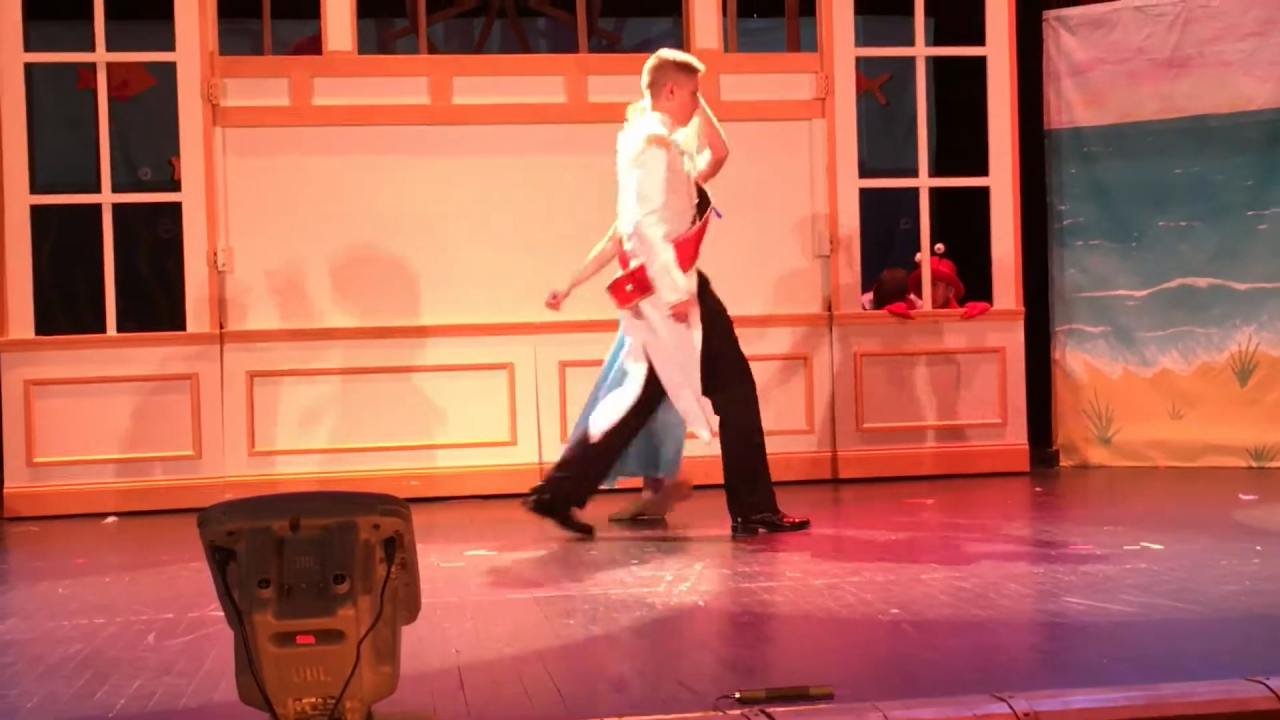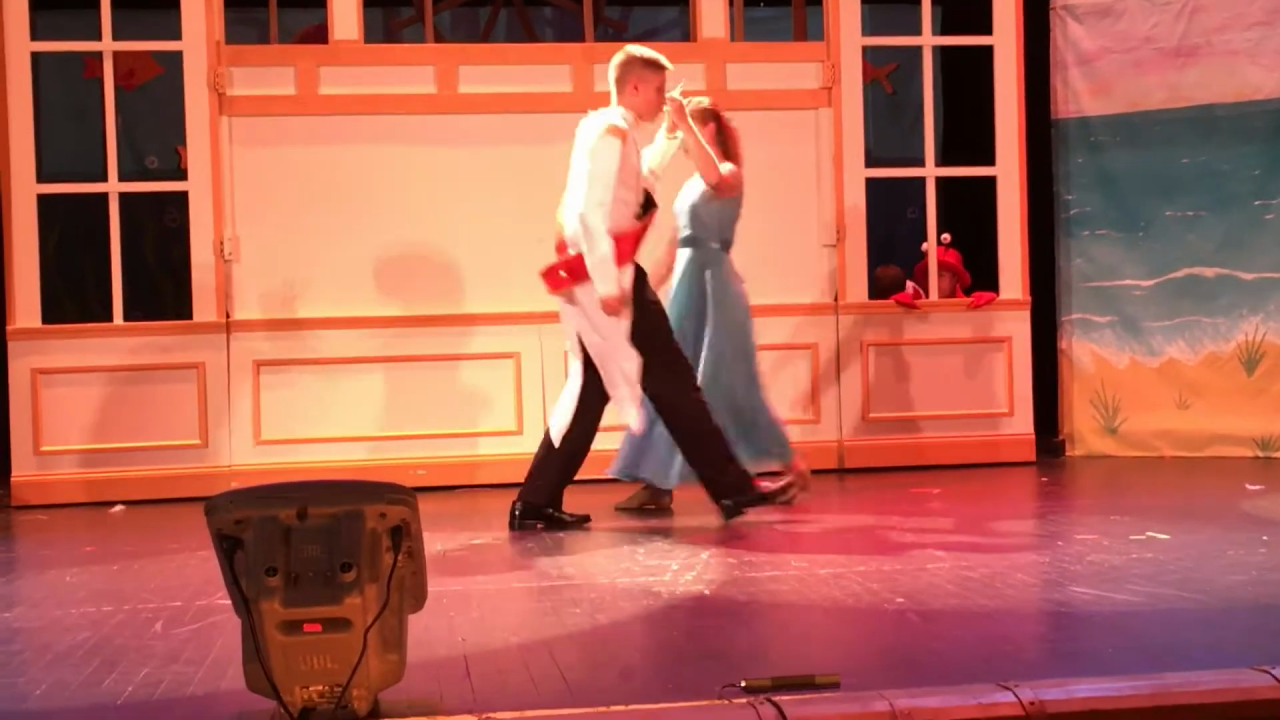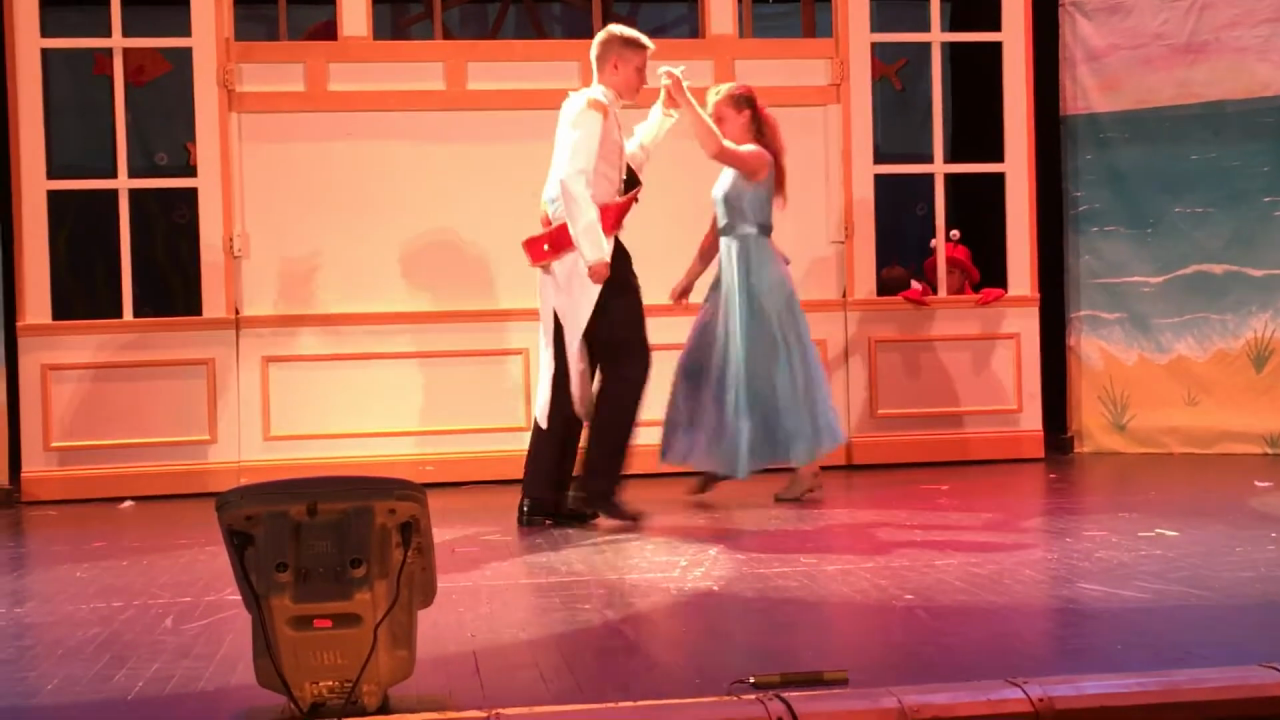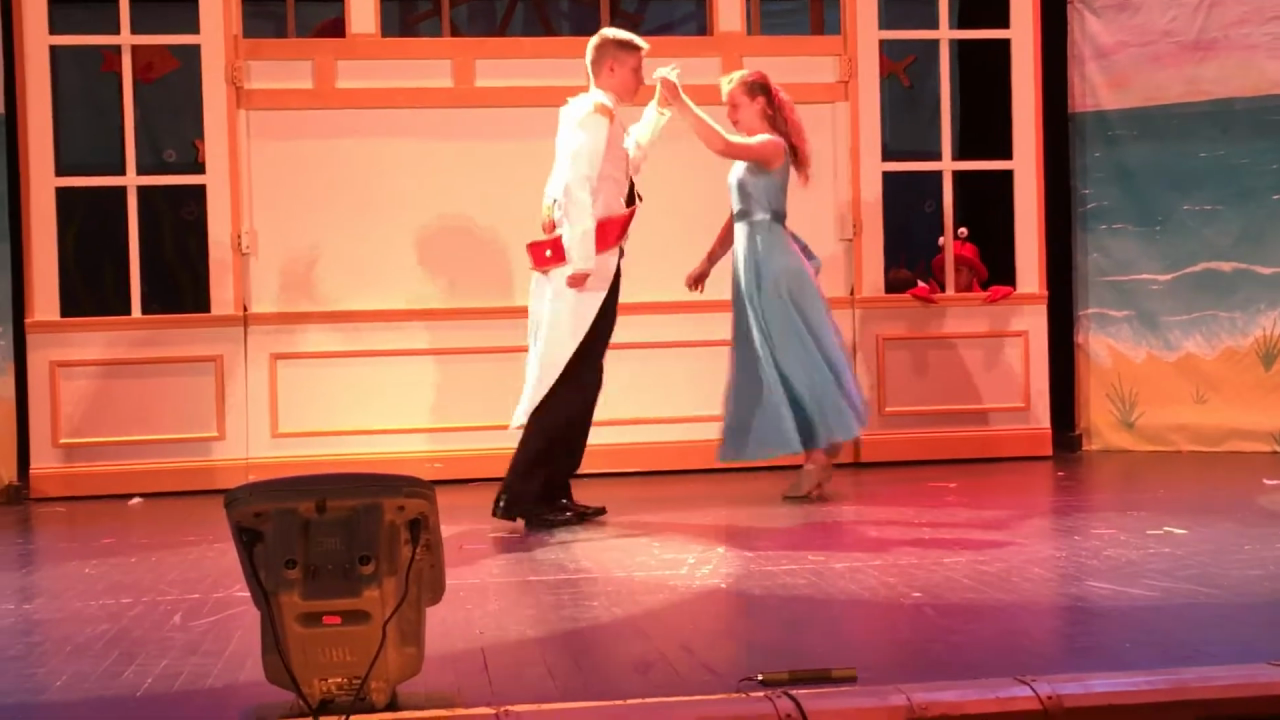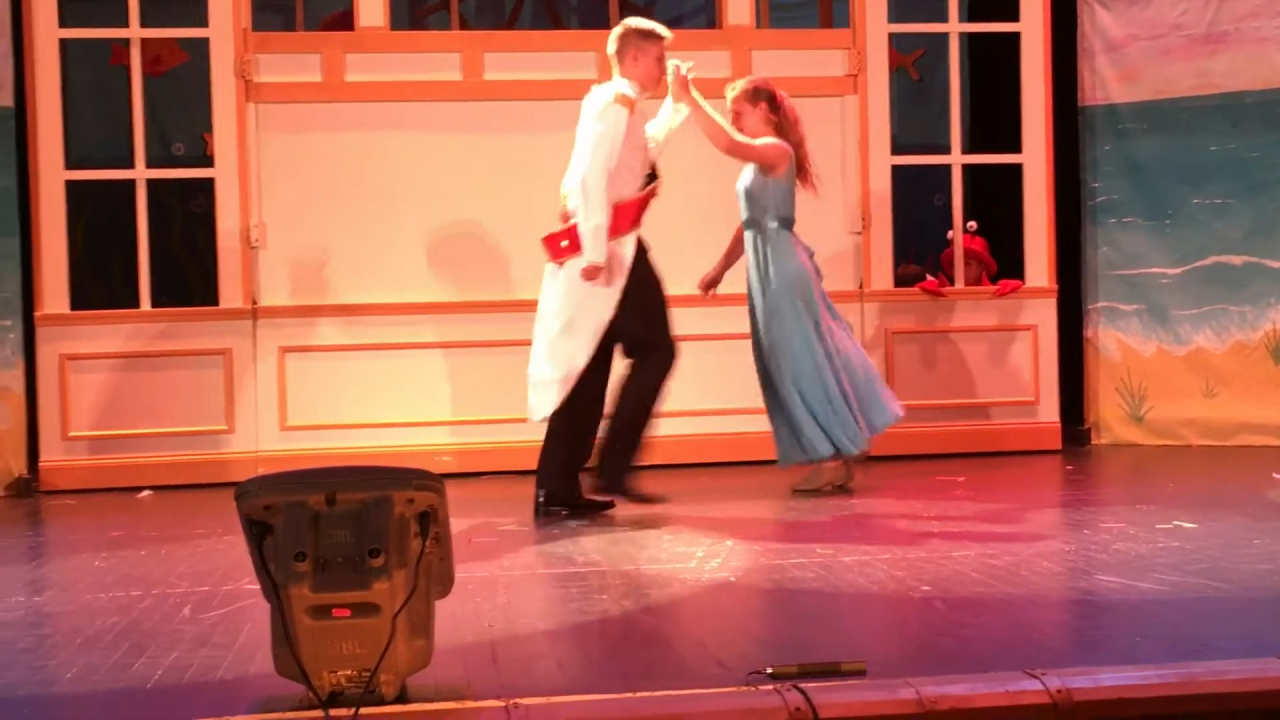
dt=0.2s
person 1, frame 1
left shoulder: (644, 137)
right shoulder: (653, 141)
right elbow: (650, 220)
right wrist: (677, 288)
left hip: (648, 284)
right hip: (666, 282)
left knee: (648, 393)
right knee: (732, 387)
left ankle: (558, 492)
right ankle: (755, 509)
person 1, frame 2
left shoulder: (608, 132)
right shoulder: (610, 132)
left elbow: (635, 183)
right elbow: (590, 210)
left wrist: (669, 133)
right wrist: (608, 283)
left hip: (590, 277)
right hip: (606, 274)
left knee: (593, 387)
right knee: (671, 378)
left ankle: (536, 501)
right ankle: (734, 489)
person 1, frame 3
left shoulder: (597, 113)
right shoulder: (591, 108)
left elbow: (627, 160)
right elbow: (572, 180)
left wrist: (664, 112)
right wrist: (595, 249)
left hip: (578, 255)
right hip: (590, 256)
left knee: (570, 373)
right knee: (627, 364)
left ankle: (544, 496)
right ankle: (598, 488)
person 1, frame 4
left shoulder: (590, 115)
right shoulder: (595, 112)
left elbow: (625, 160)
right elbow: (574, 185)
left wrist: (658, 110)
right wrist: (583, 258)
left hip: (584, 258)
right hip: (590, 259)
left knee: (570, 377)
right knee: (578, 378)
left ankle: (547, 492)
right ankle: (520, 490)
person 1, frame 5
left shoulder: (621, 106)
right shoulder: (616, 102)
left elbow: (643, 150)
right elbow: (589, 176)
left wrist: (675, 103)
right wrist: (598, 249)
left hip: (608, 247)
right hip: (609, 248)
left knee: (589, 365)
right knee: (654, 353)
left ankle: (559, 487)
right ankle: (612, 467)
person 2, frame 1
left shoulder: (689, 181)
left elbow: (719, 153)
right elbow: (610, 244)
right wrist: (569, 284)
left ankle: (666, 480)
right ankle: (655, 490)
person 2, frame 2
left shoulder: (726, 175)
right shoulder: (692, 183)
left elbow: (713, 173)
left wrist: (684, 121)
left hip: (713, 285)
right hip: (687, 286)
left knee: (722, 383)
left ankle: (791, 465)
right ankle: (657, 483)
person 2, frame 3
left shoulder: (757, 157)
right shoulder: (731, 170)
left elbow: (716, 148)
left wrist: (685, 101)
right wrist: (690, 276)
left hip: (757, 272)
right hip: (733, 273)
left knee: (771, 366)
right knee: (711, 365)
left ankle: (804, 467)
right ankle: (718, 460)
person 2, frame 4
left shoulder: (769, 145)
right shoulder: (750, 153)
left elbow: (719, 142)
right elbow: (736, 218)
left wrist: (679, 100)
right wrist: (705, 264)
left hip: (770, 257)
right hip: (756, 259)
left knee: (794, 353)
right knee: (772, 360)
left ankle: (820, 458)
right ankle: (823, 447)
person 2, frame 5
left shoulder: (775, 150)
right shoulder: (758, 159)
left elbow: (726, 144)
left wrist: (692, 98)
right wrist: (719, 268)
left hip: (780, 266)
right hip: (764, 266)
left knee: (801, 362)
right knee: (791, 363)
left ankle: (832, 461)
right ankle: (831, 453)
